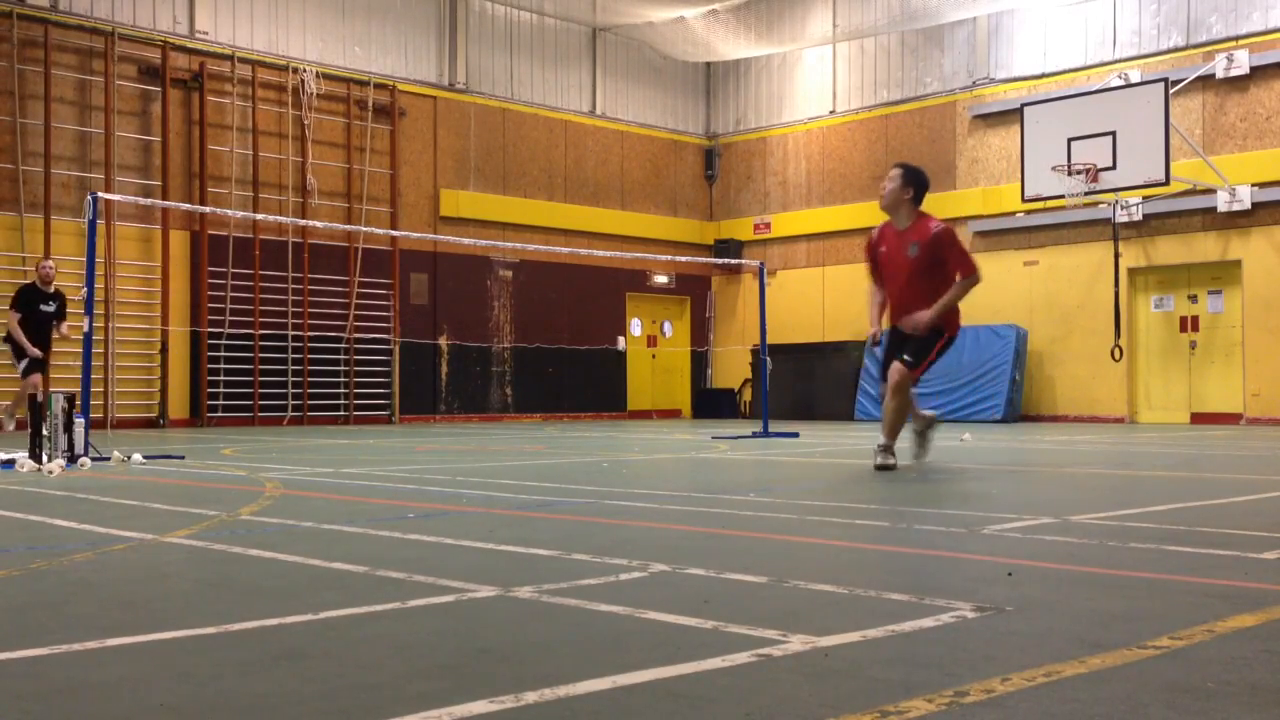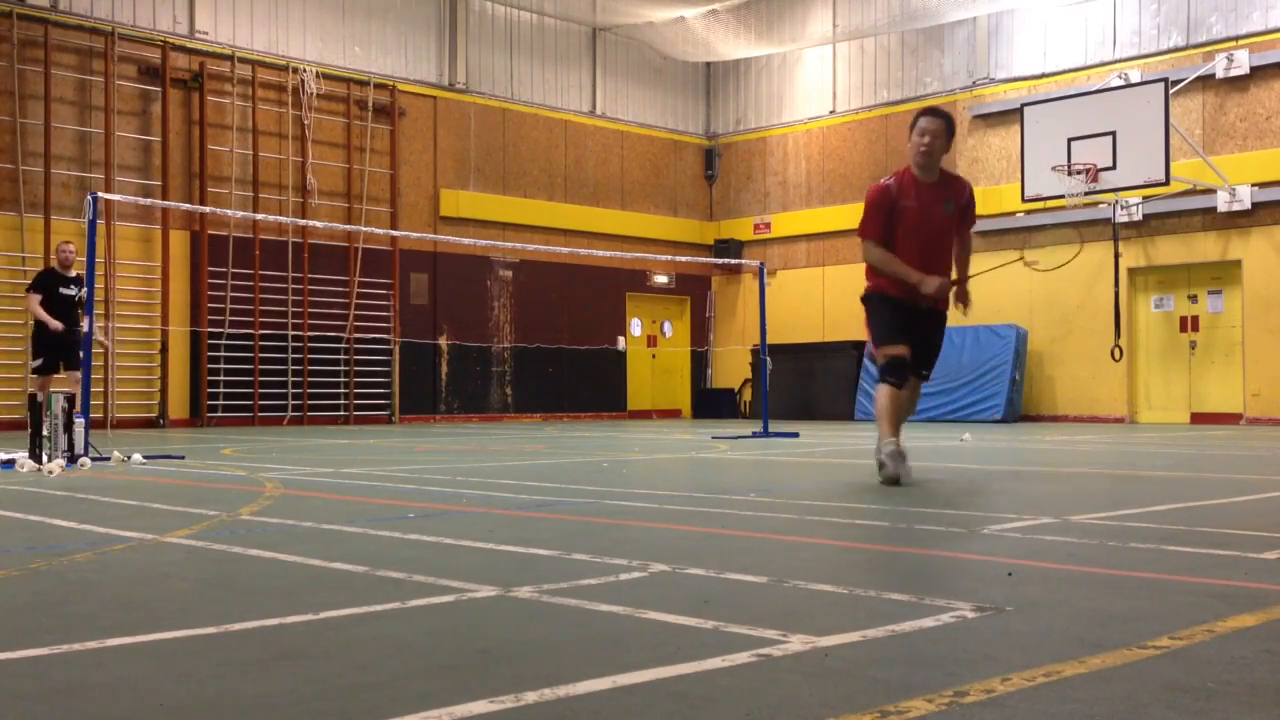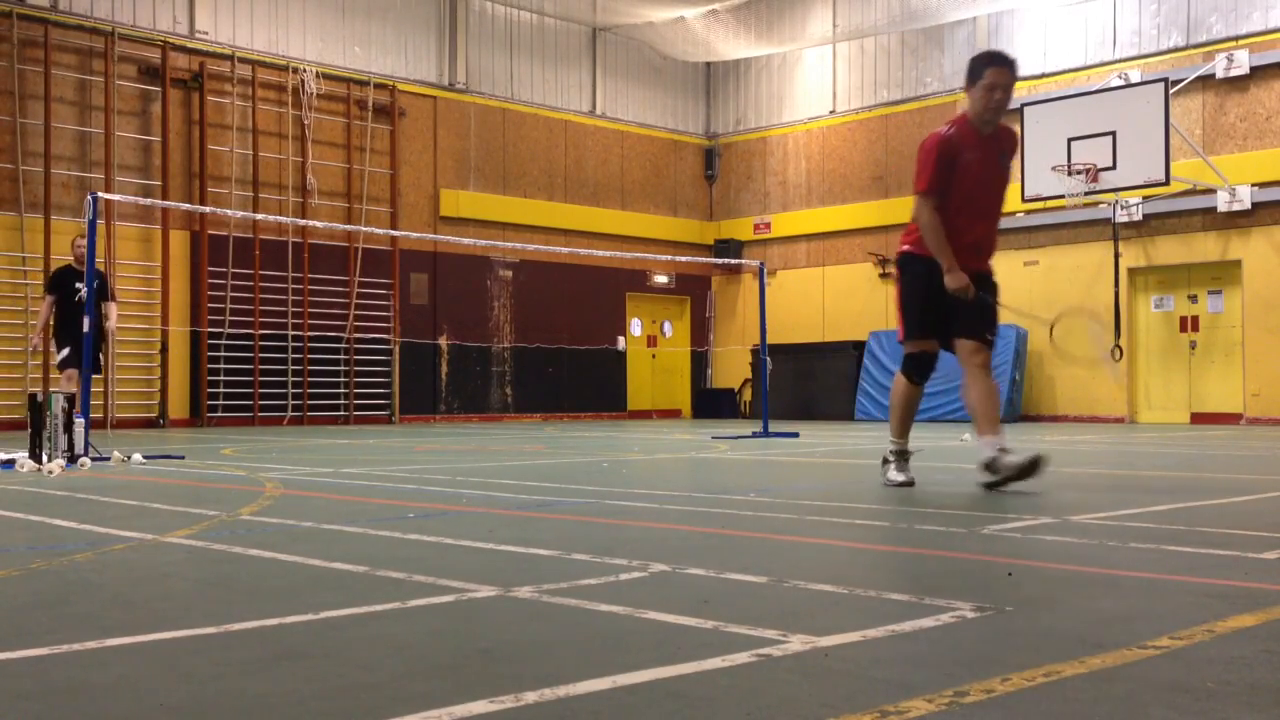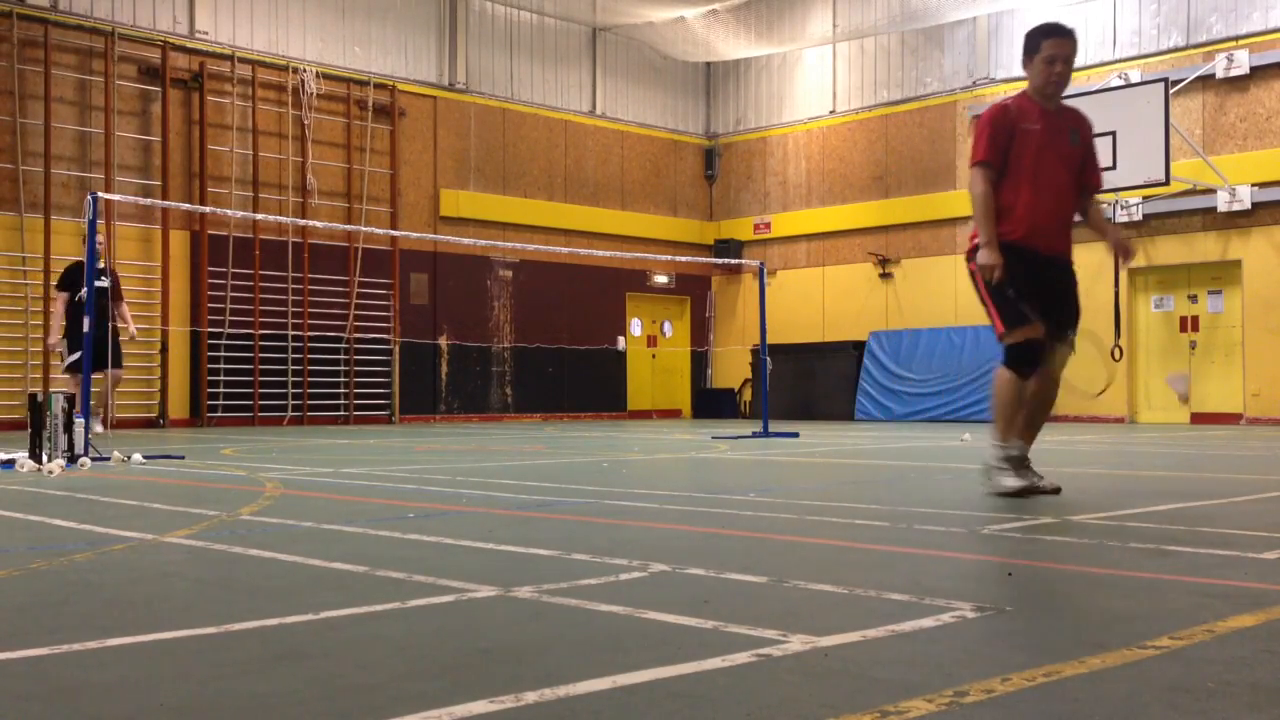
dt=0.4s
person 1, frame 1
left shoulder: (936, 232)
right shoulder: (878, 237)
left elbow: (968, 276)
left wrist: (934, 312)
right wrist: (874, 321)
left hip: (934, 327)
right hip: (900, 328)
left knee: (898, 376)
right knee: (890, 391)
left ankle: (885, 445)
right ankle: (923, 419)
person 1, frame 2
left shoulder: (961, 192)
right shoulder: (886, 190)
right elbow: (870, 250)
left wrist: (961, 282)
right wrist: (919, 279)
left hip: (932, 301)
right hip: (888, 294)
left knee: (912, 382)
right knee: (895, 363)
left ankle: (886, 430)
right ankle: (890, 452)
person 1, frame 3
left shoulder: (1007, 141)
right shoulder: (942, 142)
right elbow: (925, 208)
right wrist: (949, 268)
left hip: (974, 269)
right hip: (926, 261)
left knee: (976, 355)
right knee: (920, 356)
left ankle: (993, 456)
right ankle: (896, 455)
person 1, frame 4
left shoulder: (1078, 125)
right shoulder: (1002, 115)
left elbow: (1083, 196)
right elbow: (981, 181)
left wrist: (1109, 233)
right wrist: (987, 245)
left hip: (1054, 257)
right hip: (1004, 251)
left knee: (1052, 355)
right knee: (1024, 345)
left ankle: (1011, 456)
right ankle: (1002, 459)
person 2, frame 1
left shoulder: (59, 297)
right shoulder: (25, 291)
left elbow: (61, 321)
right elbow: (12, 322)
left wrist: (63, 330)
right wrist: (27, 346)
left hip: (41, 346)
right hip: (21, 343)
left knee: (28, 386)
right knee: (35, 381)
left ankle: (9, 415)
person 2, frame 2
left shoulder: (81, 281)
right shoulder: (45, 277)
right elbow: (32, 303)
left wrist: (98, 335)
right wrist: (49, 320)
left hip: (72, 337)
right hip: (46, 338)
left knee: (76, 378)
right knee: (42, 381)
right ankle: (35, 426)
person 2, frame 3
left shoulder: (100, 277)
right shoulder: (60, 274)
left elbow: (110, 304)
right elbow: (47, 305)
left wrist: (112, 321)
right wrist: (37, 334)
left hip: (92, 336)
right hip: (66, 334)
right knee: (70, 374)
person 2, frame 4
left shoulder: (110, 274)
right shoulder: (74, 270)
left elbow: (119, 303)
right elbow: (60, 302)
left wrist: (130, 325)
right wrist: (54, 333)
left hip: (106, 332)
right hip: (79, 334)
left knee: (115, 374)
right knee: (77, 379)
left ankle: (96, 415)
